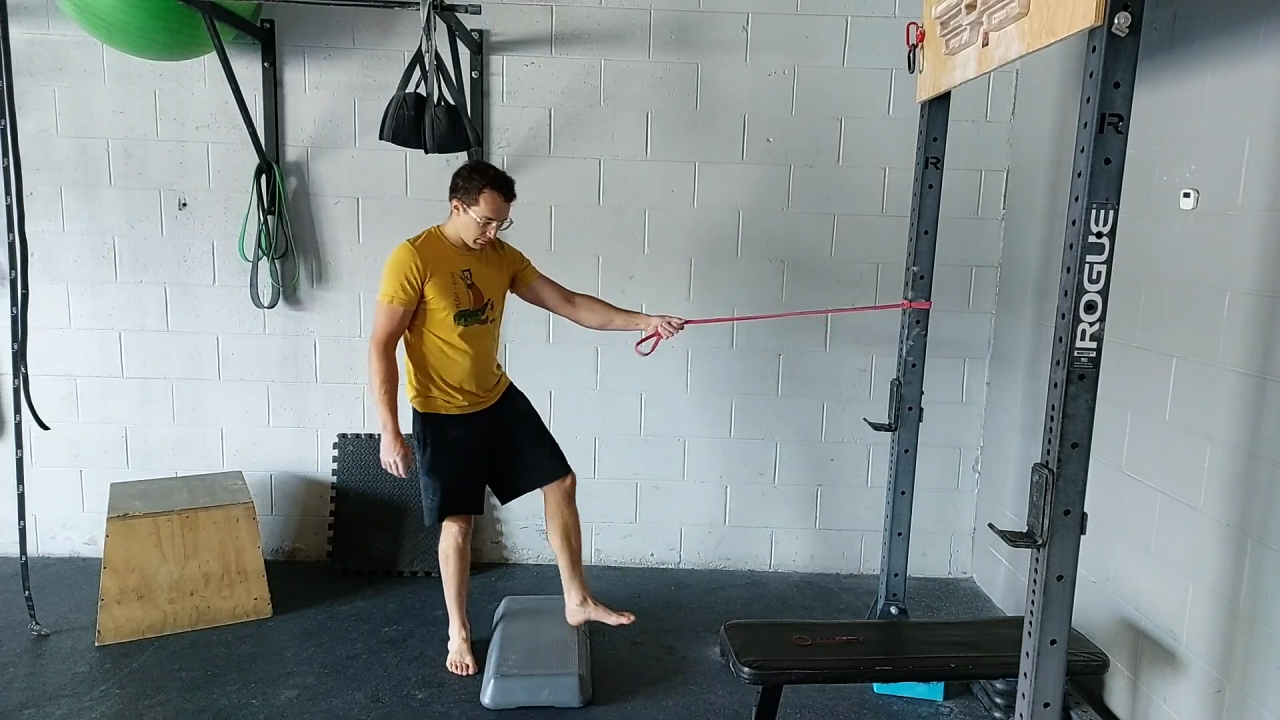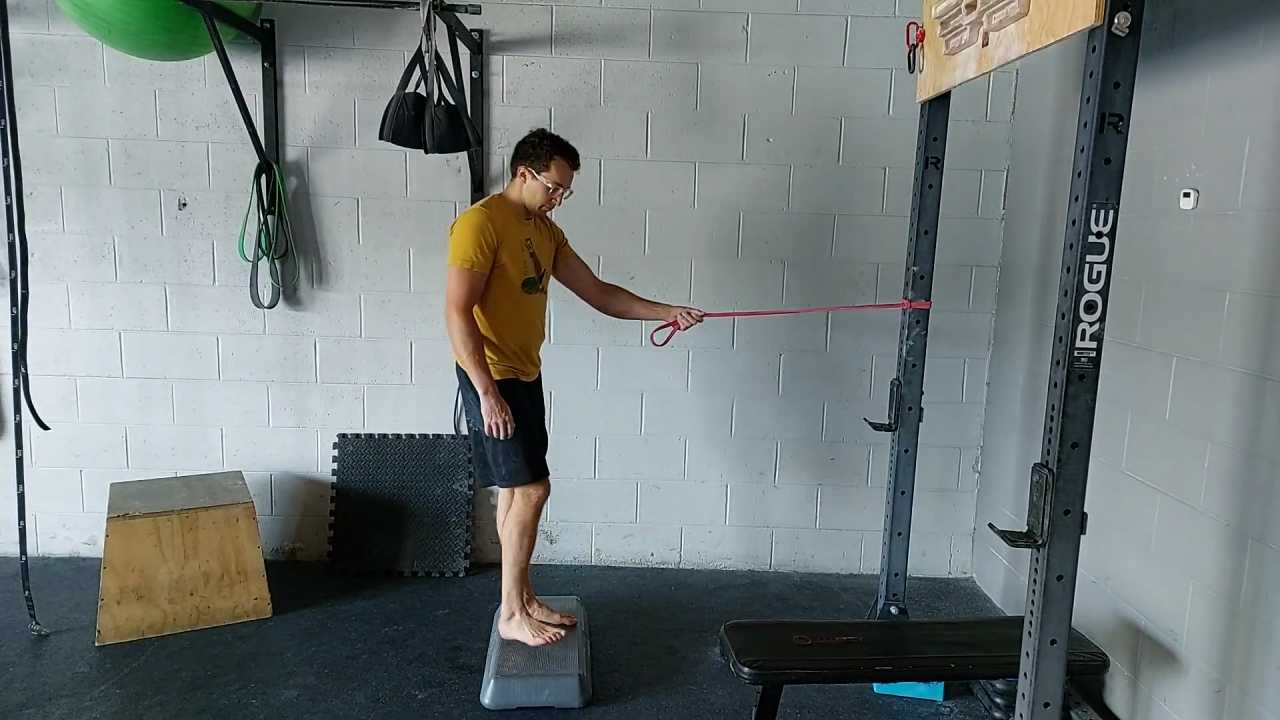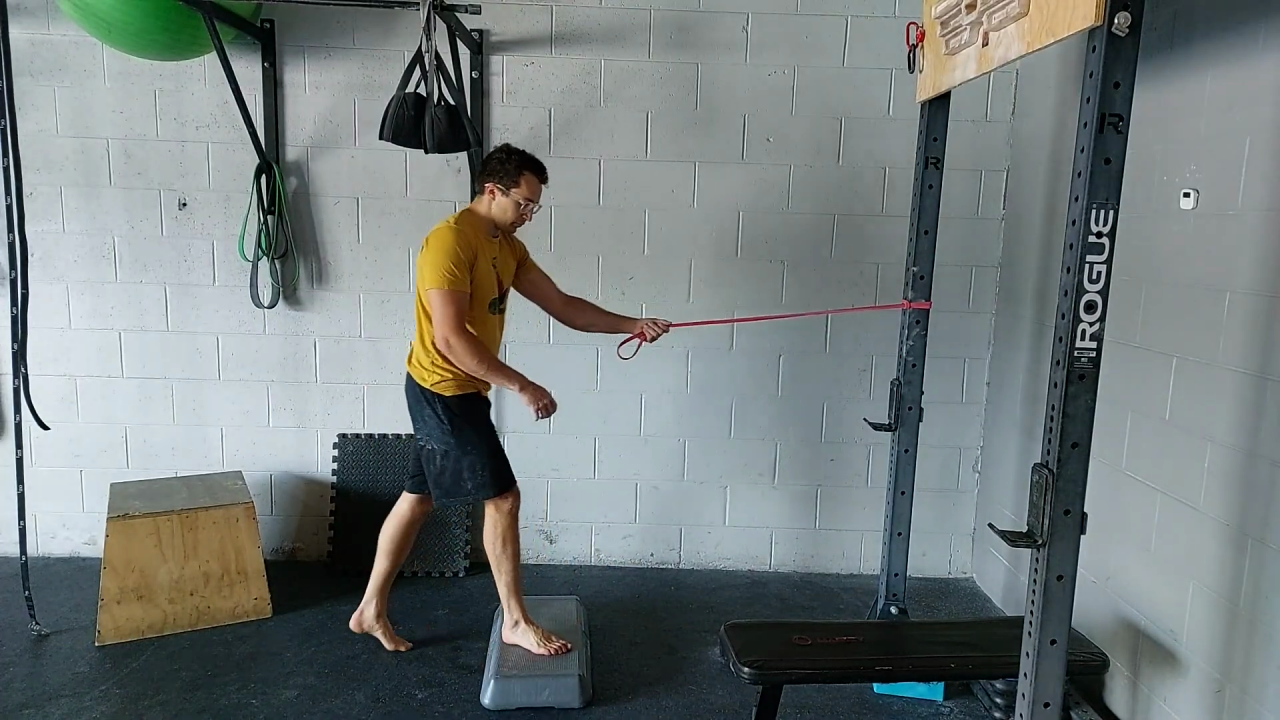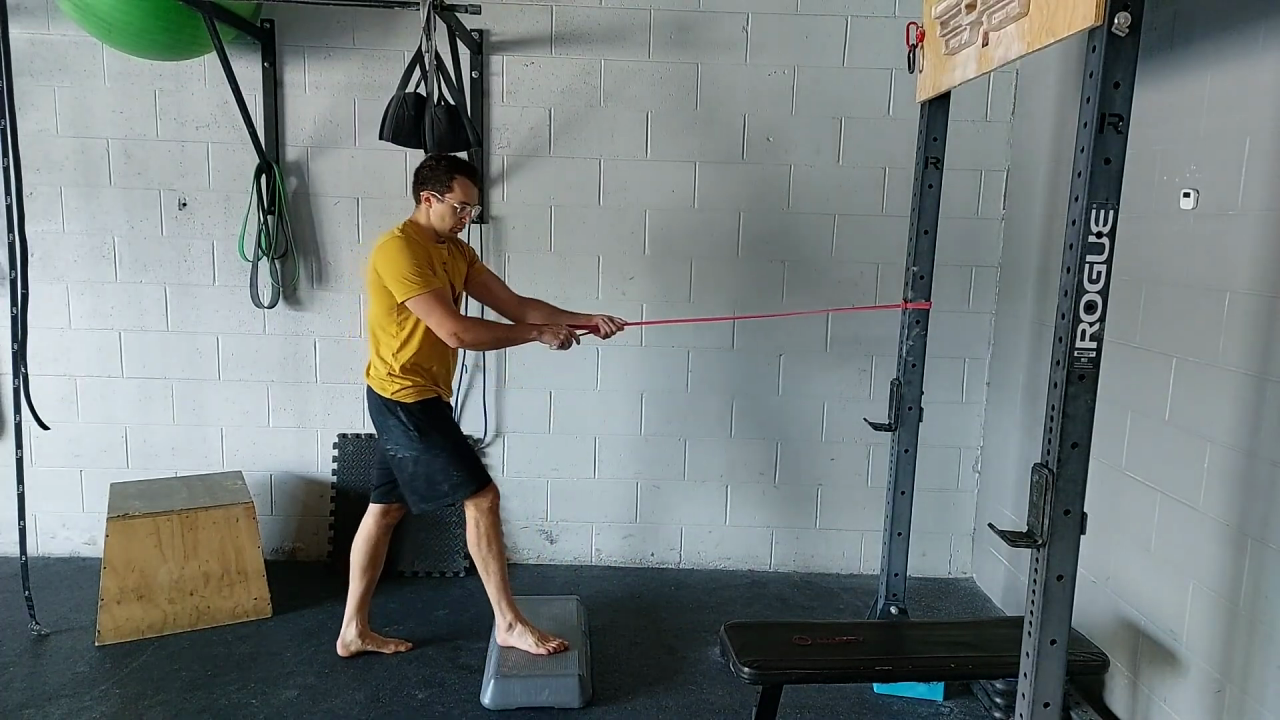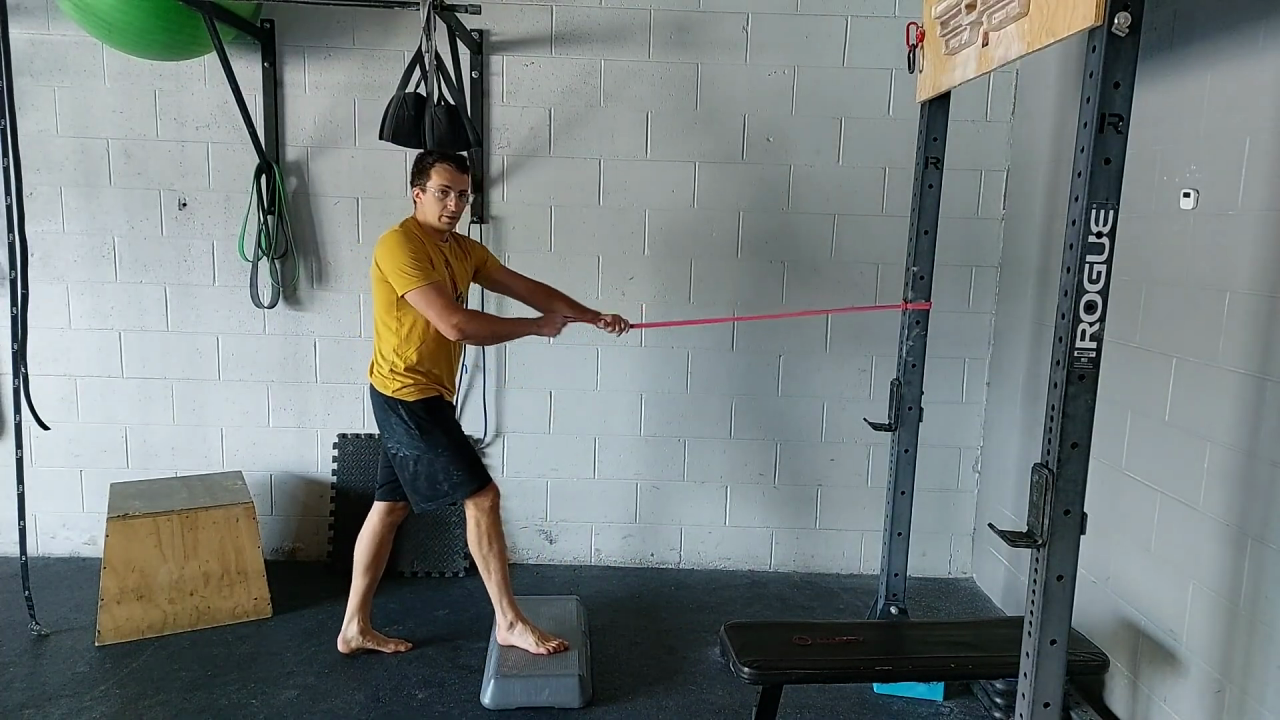
dt=1s
person 1, frame 1
left shoulder: (503, 256)
right shoulder: (413, 258)
left elbow: (569, 304)
right elbow: (382, 346)
left wrist: (643, 321)
right wrist: (389, 430)
left hip: (501, 399)
right hip: (442, 414)
left knee: (560, 485)
right knee: (457, 523)
left ankle: (578, 600)
right ankle: (458, 632)
person 1, frame 2
left shoulder: (546, 231)
right shoulder: (480, 224)
left elbow: (598, 293)
right elbow: (457, 313)
left wrist: (665, 312)
right wrist: (487, 392)
left hip: (526, 375)
right hip: (492, 379)
left knee: (518, 491)
right knee: (530, 489)
left ankle: (523, 600)
right ankle: (511, 615)
person 1, frame 3
left shoulder: (507, 246)
right shoulder: (450, 241)
left elbow: (561, 305)
right elbow: (450, 338)
left wrist: (632, 325)
right wrist: (522, 386)
left hip: (459, 391)
right hip: (443, 391)
left knee: (418, 498)
right knee: (503, 498)
left ankle: (371, 610)
right ankle: (515, 620)
person 1, frame 4
left shoulder: (455, 251)
right shoulder: (399, 251)
left elbow: (513, 305)
right elbow: (456, 332)
left wrist: (582, 320)
right wrist: (539, 334)
left hip: (411, 399)
right hip: (406, 399)
left knee: (384, 509)
right knee: (482, 497)
left ankle: (353, 628)
right ankle: (508, 623)
person 1, frame 5
left shoulder: (463, 249)
right shoulder: (400, 245)
left elbow: (530, 289)
right elbow: (455, 326)
left wrist: (592, 315)
right wrist: (537, 326)
left hip: (421, 397)
right hip: (408, 397)
left knee: (389, 507)
right knee: (482, 497)
left ankle: (355, 626)
right ankle: (509, 622)
